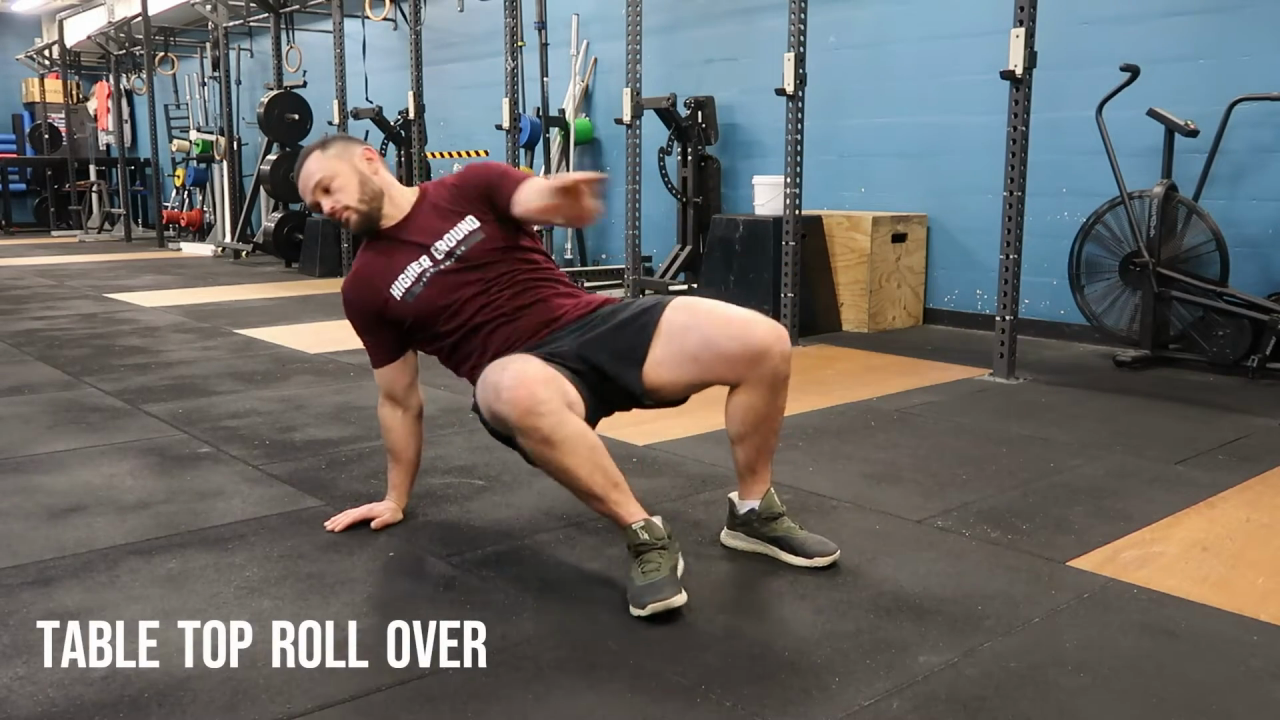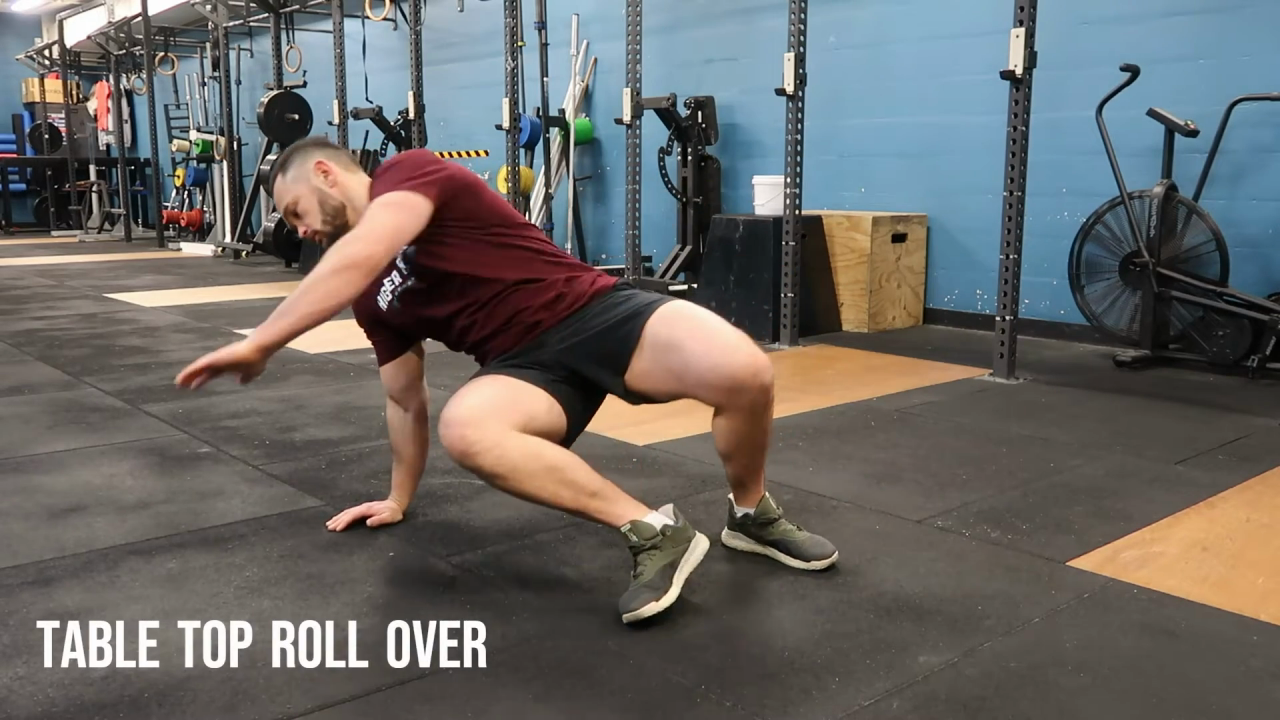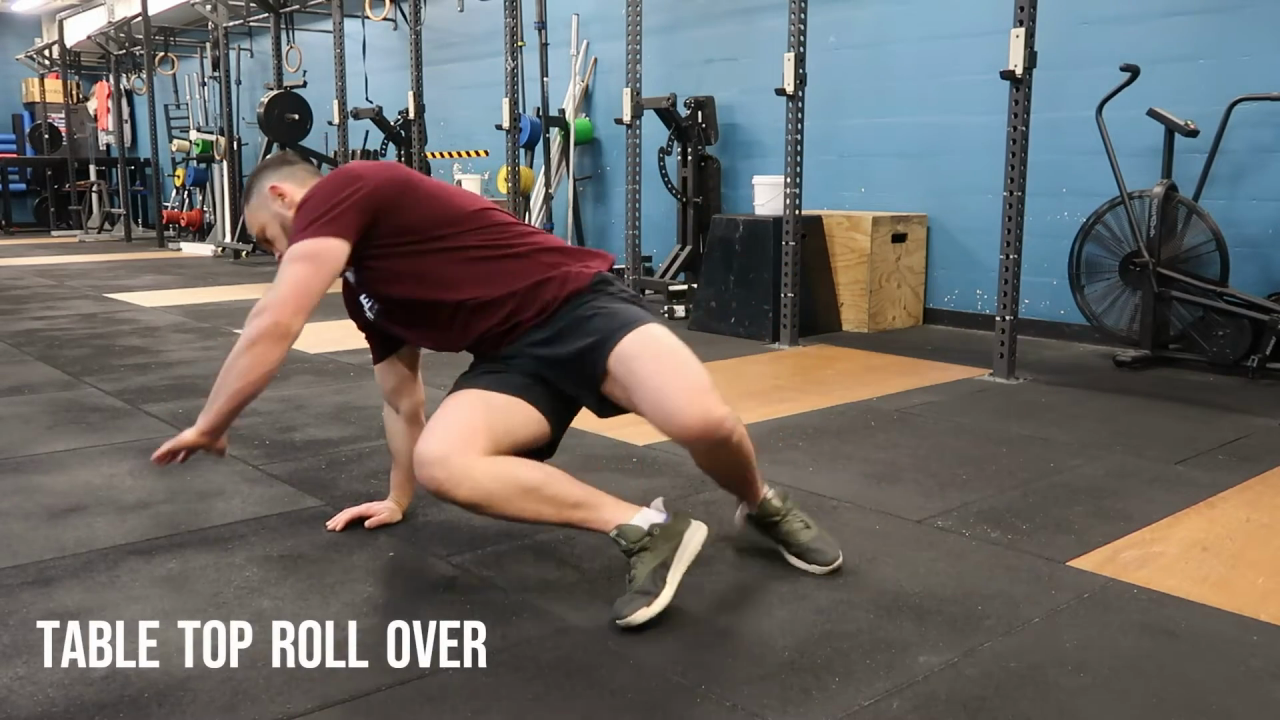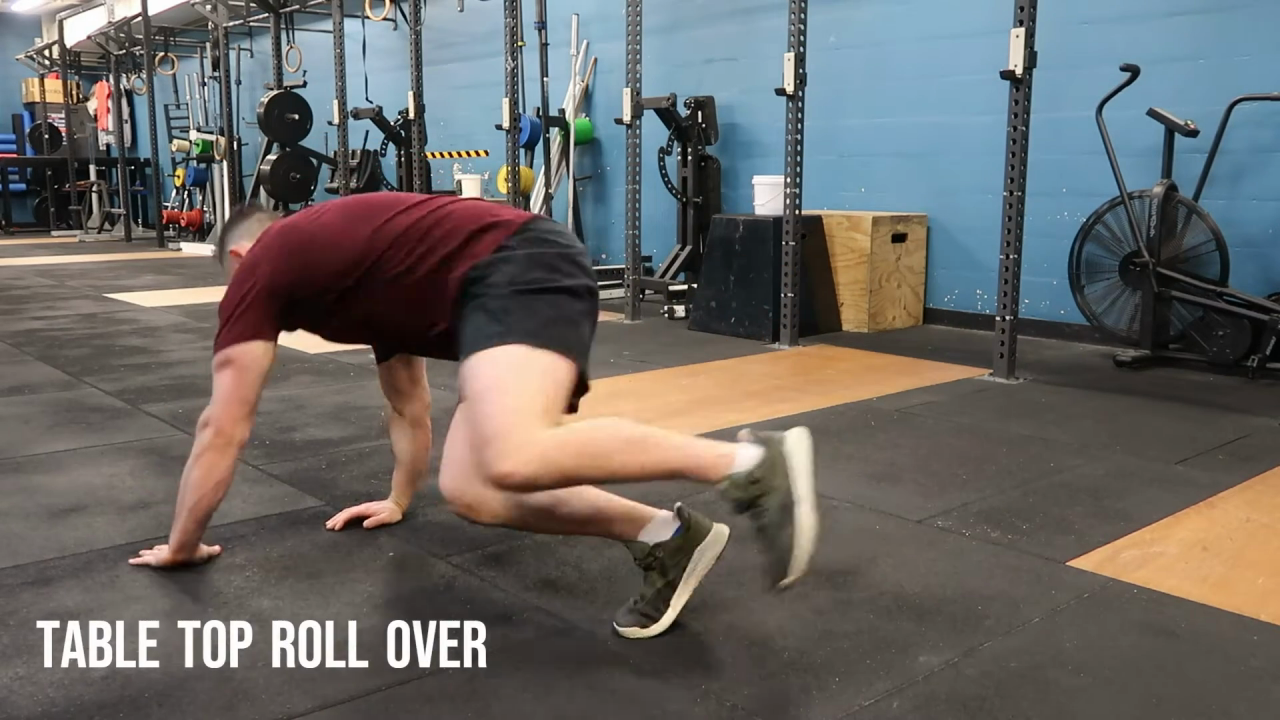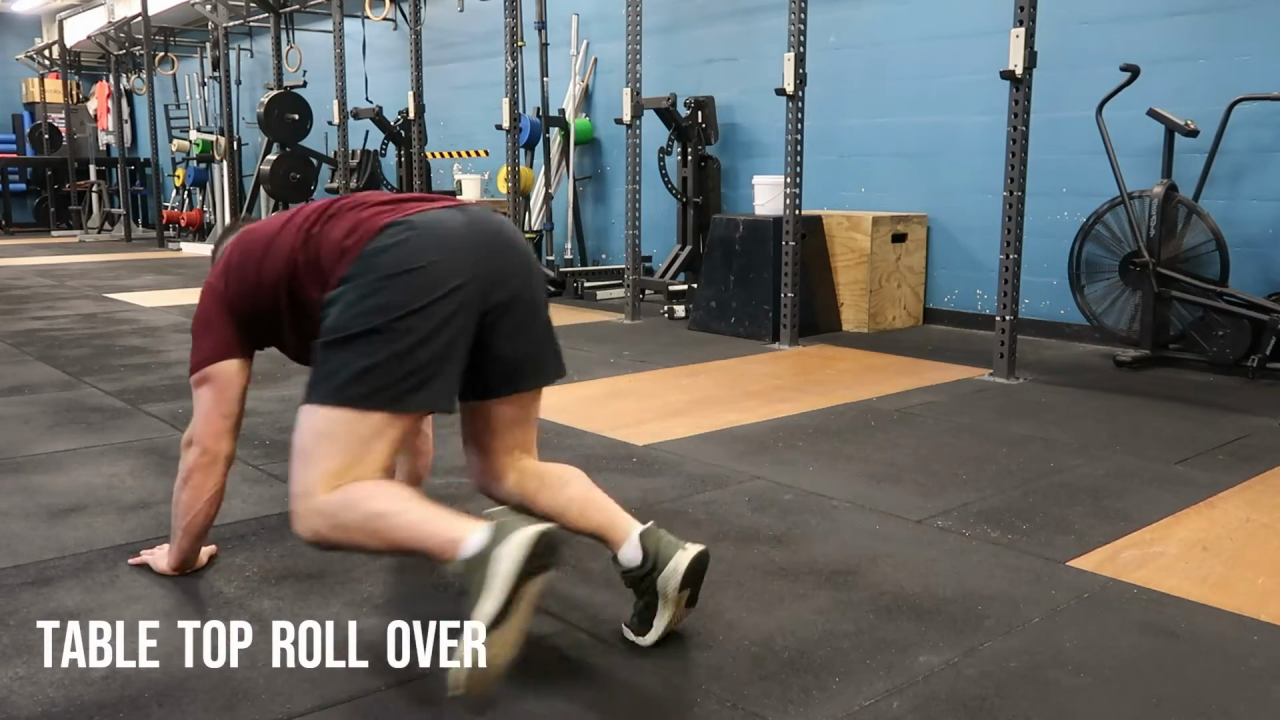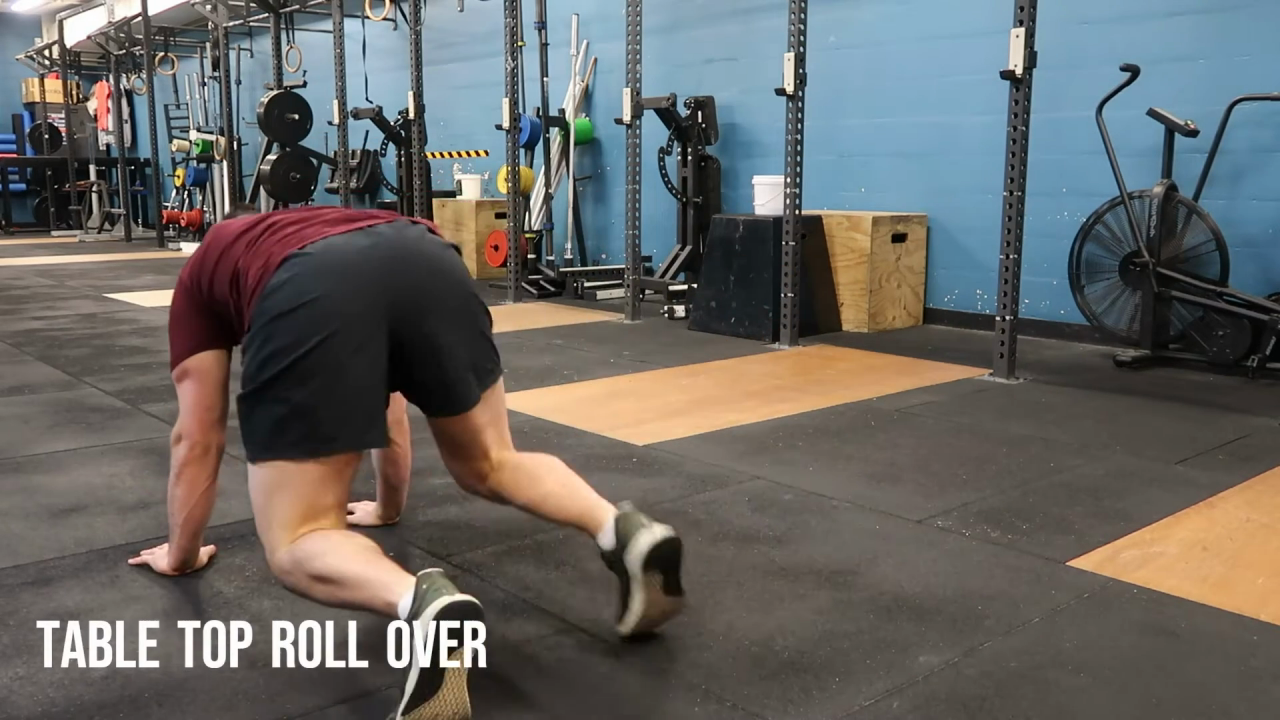
dt=0.3s
person 1, frame 1
left shoulder: (469, 188)
right shoulder: (367, 289)
left elbow: (538, 205)
right elbow: (399, 399)
left wrist: (559, 195)
right wrist: (396, 499)
left hip: (596, 323)
right hip: (529, 366)
left knee: (763, 342)
right knee: (511, 389)
left ankle: (753, 513)
right ankle: (646, 535)
person 1, frame 2
left shoulder: (409, 175)
right shoulder: (374, 298)
left elbow: (363, 257)
right elbow: (404, 397)
left wrist: (257, 344)
right wrist: (400, 498)
left hip: (595, 309)
right hip: (524, 363)
left knee: (744, 371)
right knee: (464, 428)
left ankle: (753, 516)
right ankle: (648, 531)
person 1, frame 3
left shoulder: (342, 191)
right shoulder: (365, 282)
left elbow: (271, 331)
right elbow: (404, 399)
left wrist: (208, 427)
right wrist: (397, 498)
left hip: (576, 299)
right hip: (516, 346)
left knee: (698, 420)
right knee: (439, 464)
left ankle: (762, 508)
right ankle: (642, 527)
person 1, frame 4
left shoulder: (263, 264)
right shoulder: (333, 255)
left elbow: (223, 429)
right elbow: (408, 400)
left wrist: (182, 543)
right wrist: (399, 499)
left hip: (522, 270)
right hip: (508, 278)
left knee: (513, 461)
right knee: (467, 487)
left ankle: (748, 461)
right ankle: (663, 534)
person 1, frame 5
left shoulder: (232, 277)
left elbow: (209, 444)
right elbow: (409, 398)
left wrist: (180, 554)
right wrist: (399, 502)
left hip: (406, 263)
left knee: (324, 507)
right knee: (510, 472)
left ankle: (488, 547)
right ankle: (645, 547)
person 1, frame 6
left shoulder: (201, 274)
left elbow: (197, 439)
right elbow: (386, 404)
left wrist: (180, 553)
right wrist: (389, 505)
left hip: (310, 298)
left knee: (296, 546)
right knee: (492, 465)
left ankle: (422, 604)
right ankle: (623, 532)
